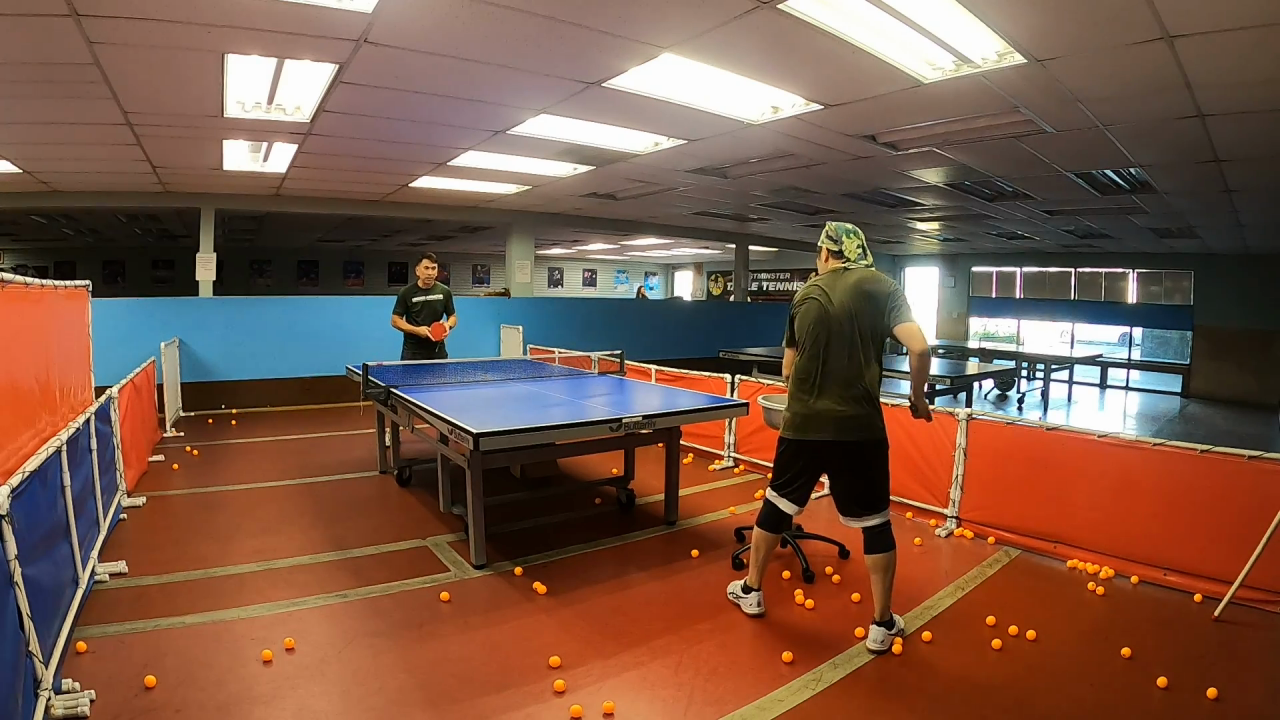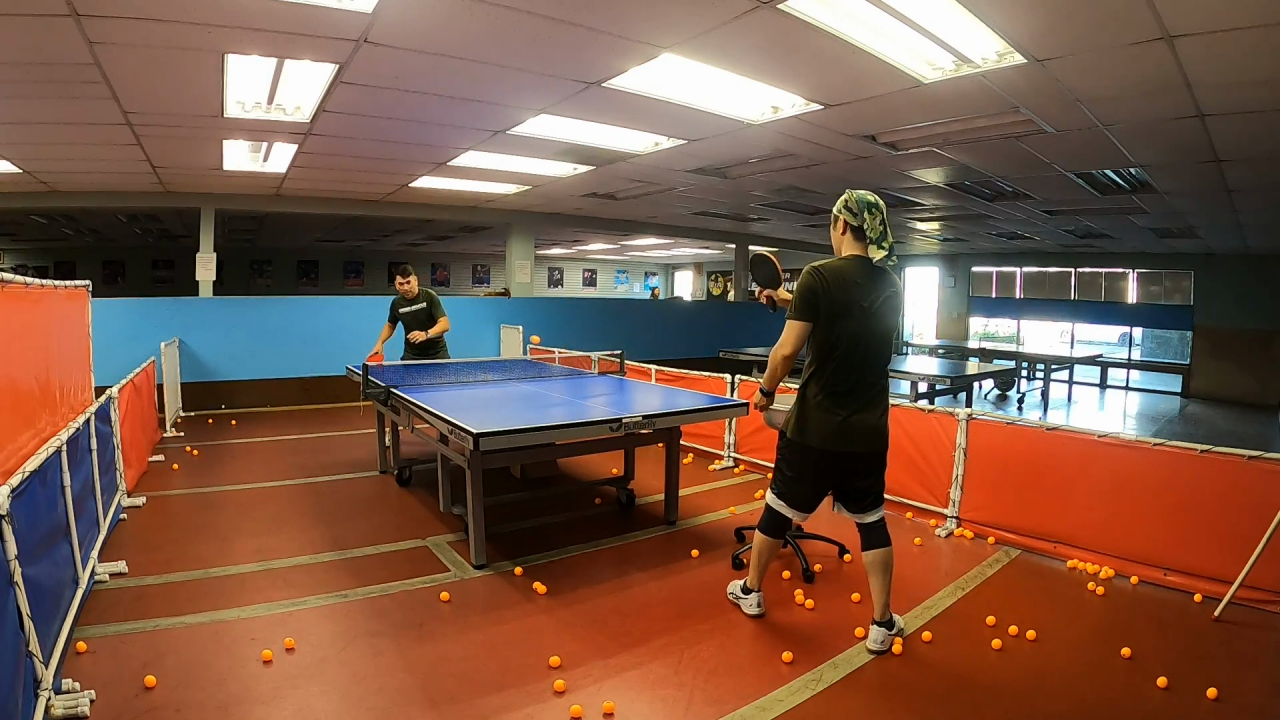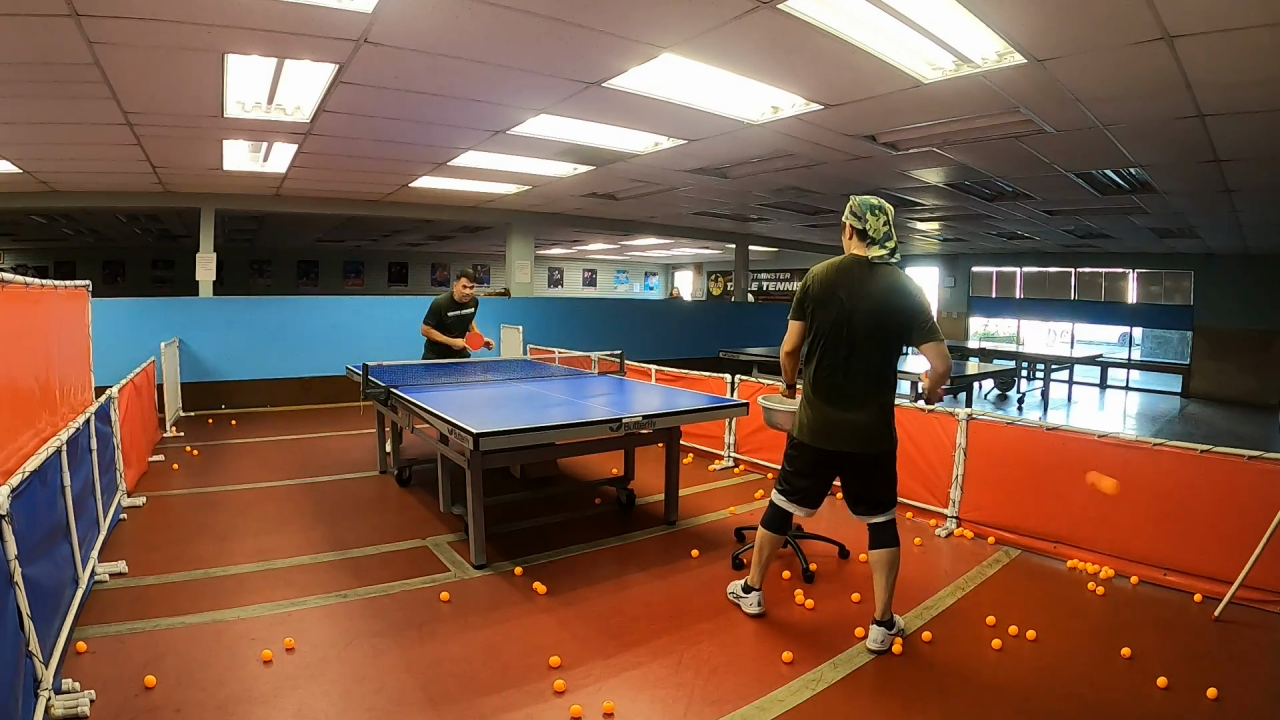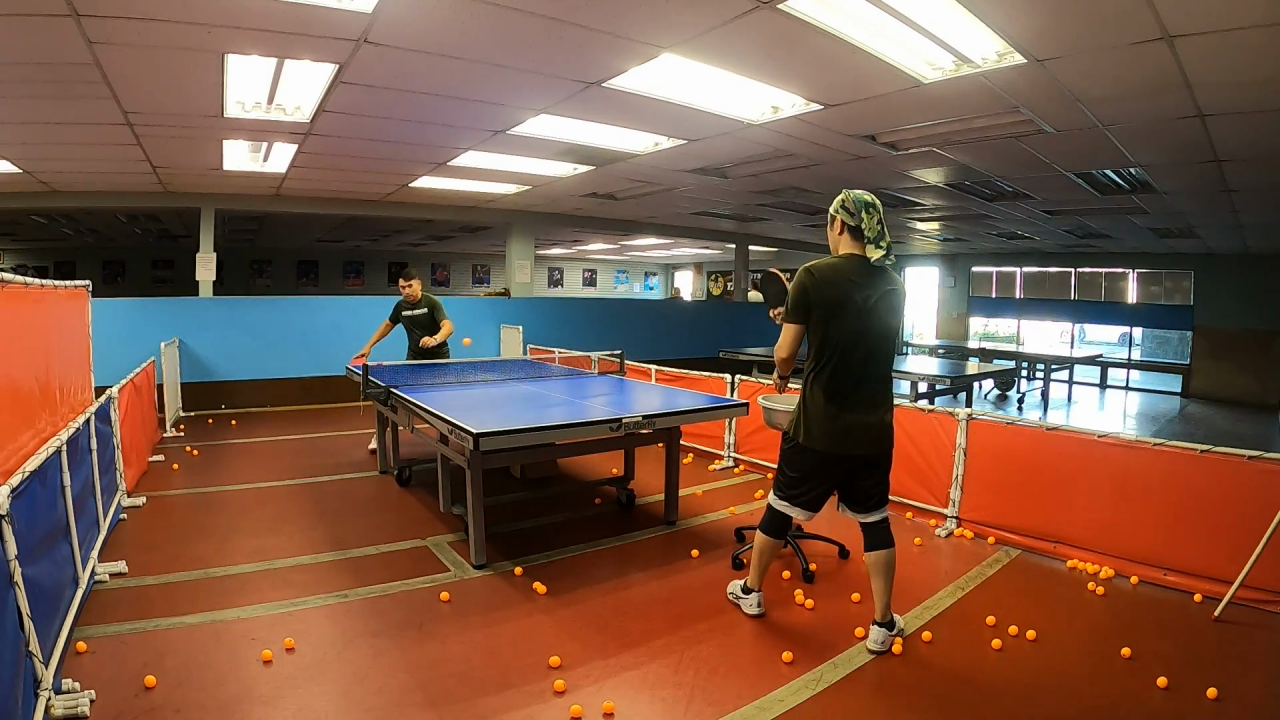
dt=1s
person 1, frame 1
left shoulder: (805, 294)
right shoulder: (881, 286)
right elbow: (919, 349)
right wrist: (918, 397)
left hip: (803, 422)
right hip: (859, 425)
left knee: (778, 504)
right knee: (875, 522)
left ankle: (751, 589)
right ankle: (883, 624)
person 1, frame 2
left shoulder: (819, 275)
right shoulder: (891, 287)
left elbow: (788, 350)
left wrist: (765, 391)
right wrist: (790, 299)
left hip: (815, 426)
right hip: (868, 430)
left knee: (780, 508)
right knee: (871, 521)
left ankle: (751, 590)
right ankle: (882, 624)
person 1, frame 3
left shoulder: (818, 276)
right shoulder: (905, 289)
left elbow: (790, 348)
right elbow: (941, 364)
left wrist: (789, 384)
right wrist: (933, 390)
left hip: (815, 425)
right hip: (871, 432)
left knee: (782, 506)
right knee: (881, 521)
left ankle: (752, 589)
right ankle: (882, 624)
person 1, frame 4
left shoulder: (814, 276)
right shoulder: (893, 286)
left elbow: (786, 352)
left wrist: (781, 374)
left hip: (819, 427)
right hip: (873, 430)
left knee: (782, 508)
right knee: (875, 521)
left ankle: (751, 591)
right ankle: (883, 625)
